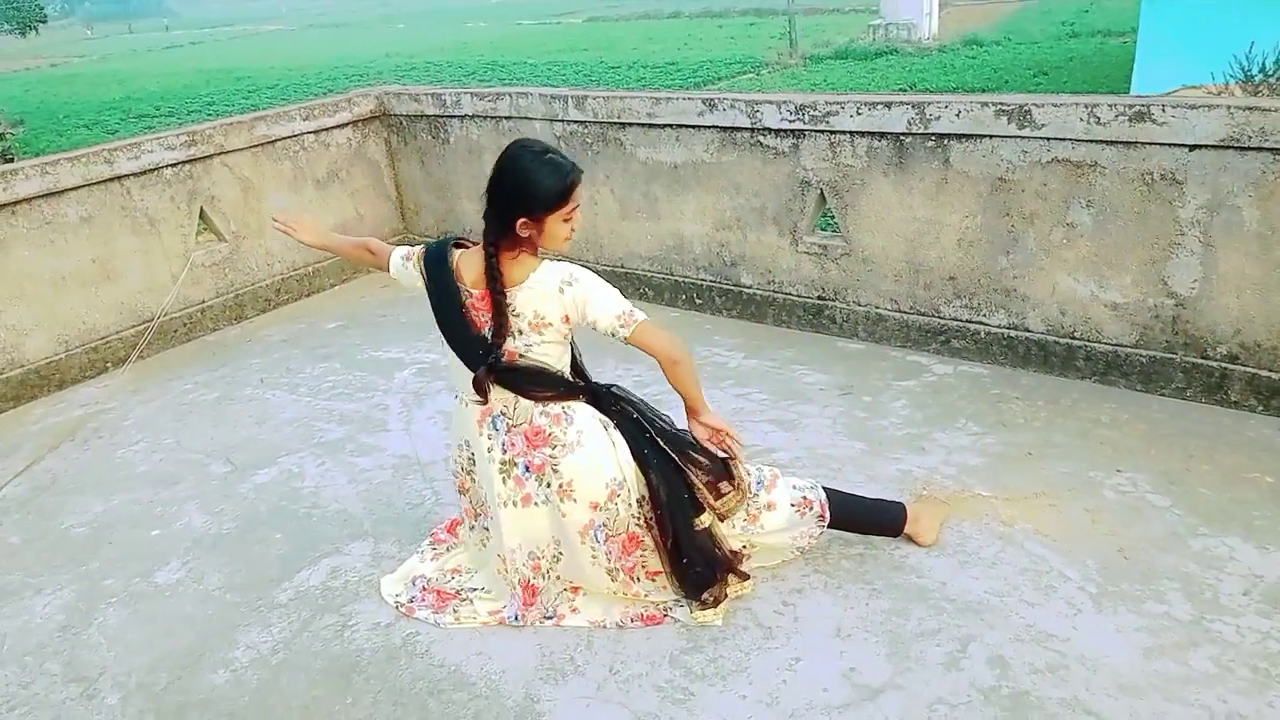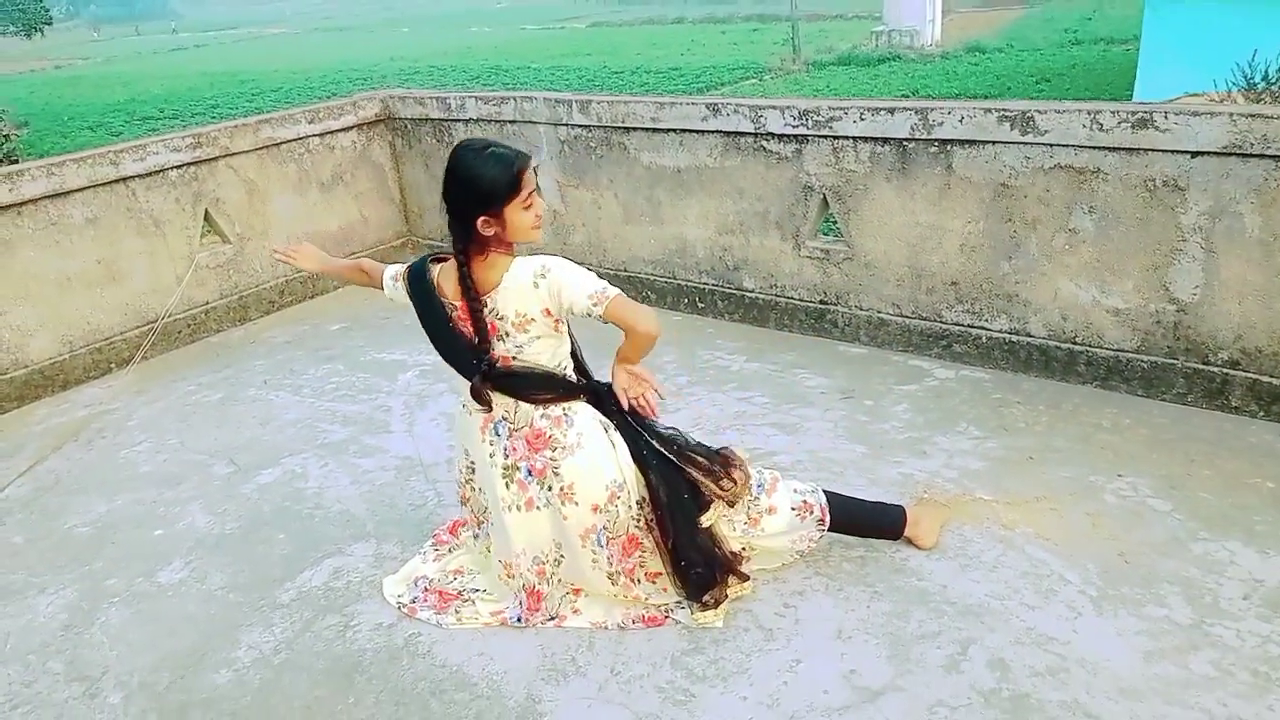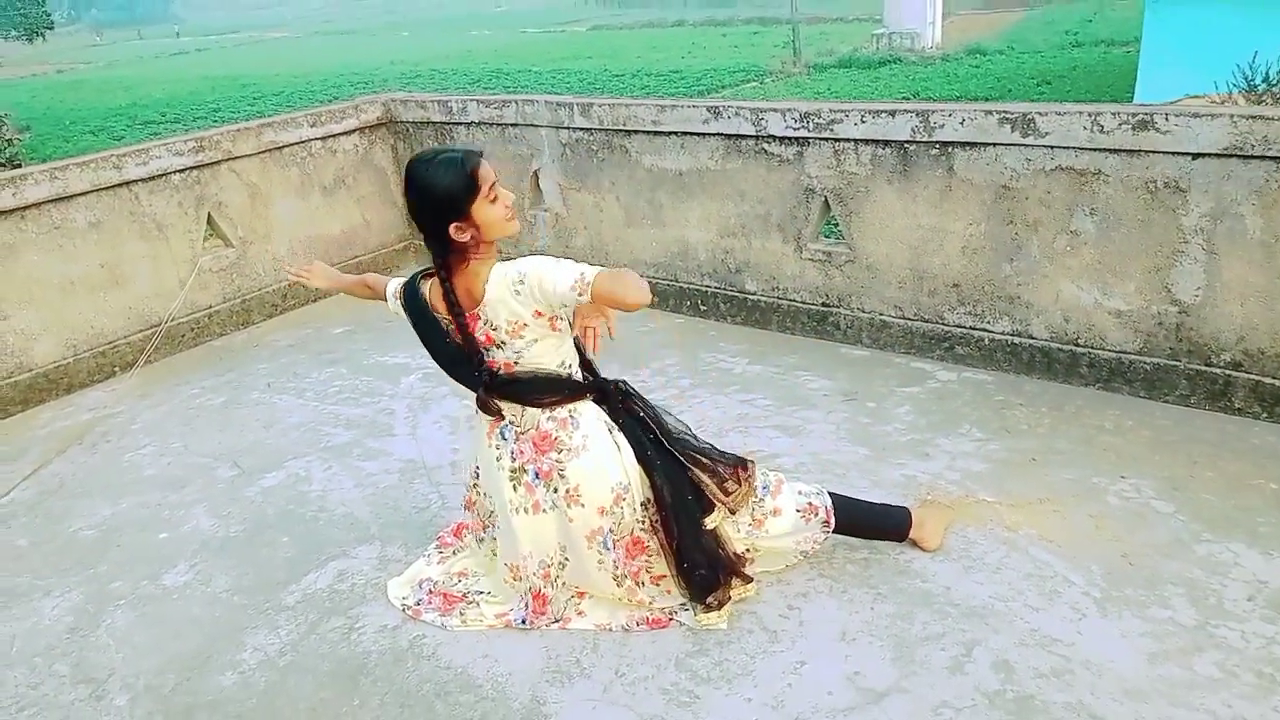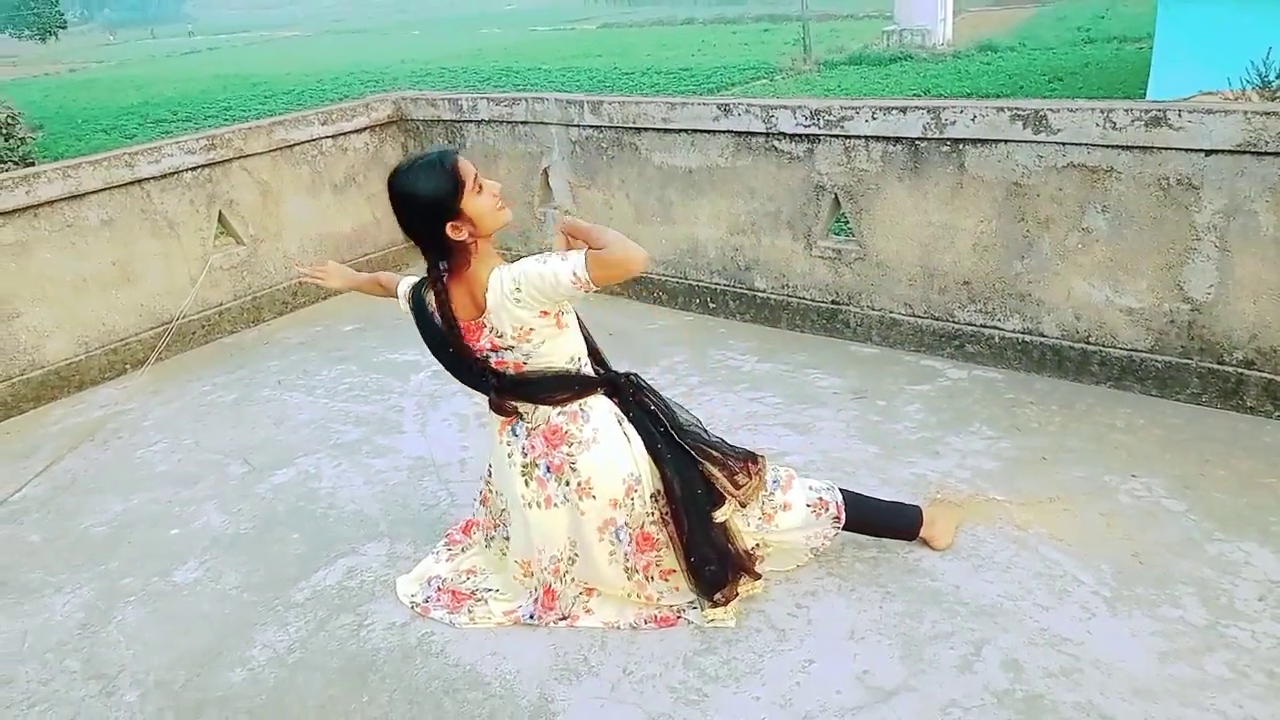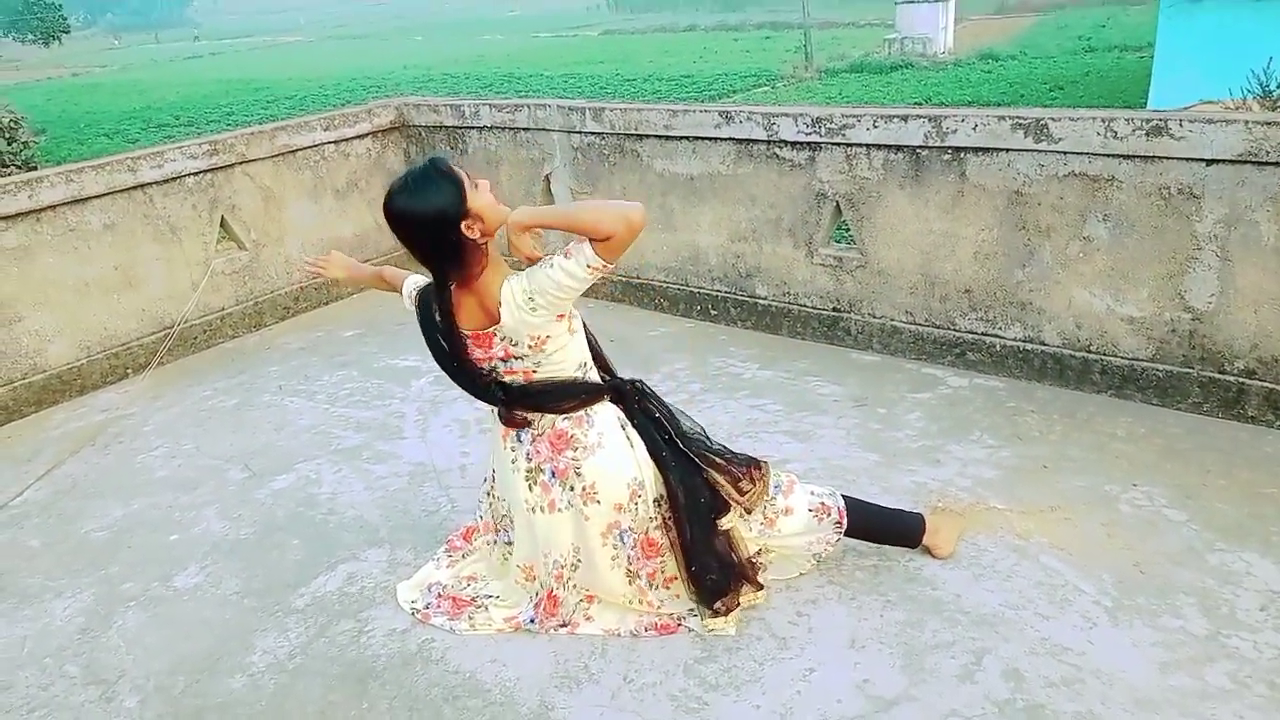
dt=0.2s
person 1, frame 1
left shoulder: (440, 265)
right shoulder: (563, 285)
left elbow: (379, 252)
right elbow: (670, 352)
left wrist: (321, 236)
right wrist: (700, 413)
left hip: (500, 467)
right hip: (573, 457)
right knee: (727, 483)
right ankle: (901, 518)
person 1, frame 2
left shoulder: (427, 282)
right shoulder: (540, 277)
left elbow: (374, 273)
right elbow: (646, 326)
left wrist: (324, 262)
right wrist: (629, 367)
left hip: (503, 466)
right hip: (576, 457)
right knee: (722, 489)
right ankle: (903, 522)
person 1, frame 3
left shoulder: (422, 295)
right shoulder: (524, 281)
left elbow: (378, 285)
right elbow: (635, 293)
left wrist: (334, 279)
right wrist: (593, 304)
left hip: (514, 469)
right hip: (586, 456)
right knee: (725, 490)
right ankle: (907, 523)
person 1, frame 4
left shoulder: (427, 298)
right shoulder: (520, 285)
left elbow: (388, 282)
right elbow: (630, 259)
left wrist: (347, 277)
right wrist: (576, 228)
left hip: (526, 463)
right hip: (596, 451)
right knee: (740, 487)
right ankle: (919, 522)
person 1, frame 5
left shoulder: (433, 302)
right shoulder: (533, 294)
left elbow: (398, 275)
right elbow: (629, 219)
left wrist: (355, 270)
right wrist: (530, 216)
left hip: (529, 473)
right hip: (602, 459)
right knee: (752, 494)
right ankle: (920, 529)
